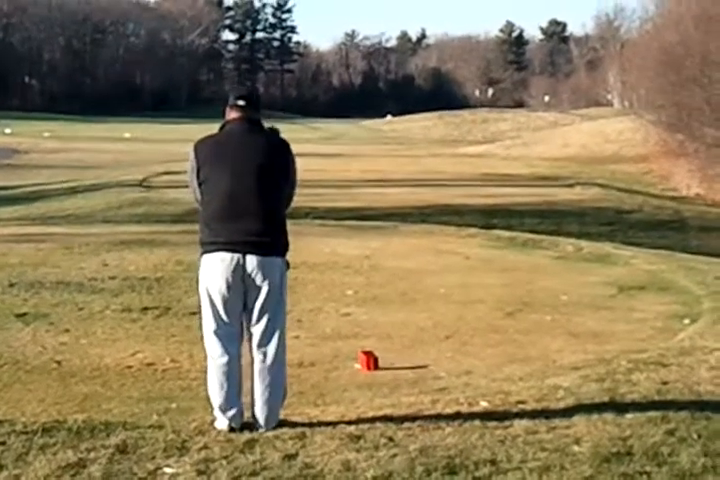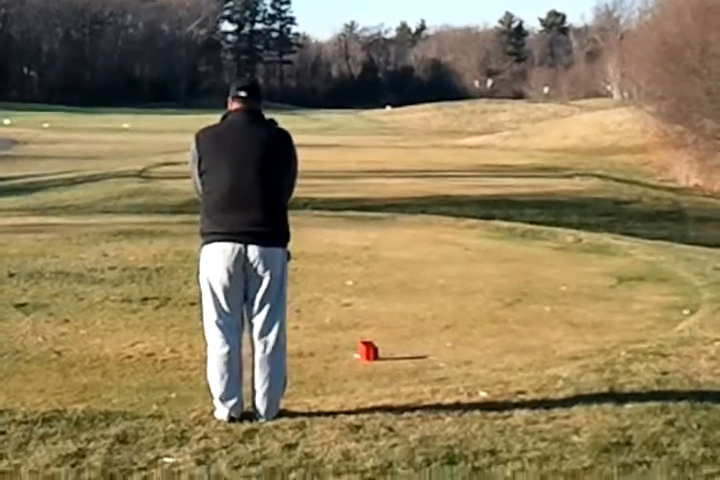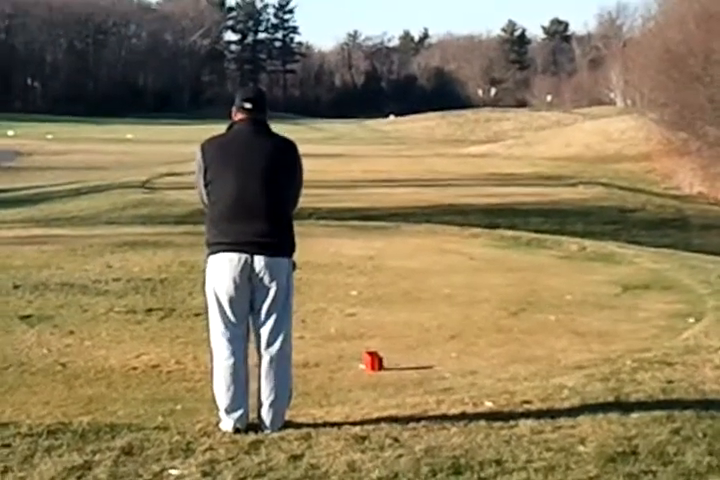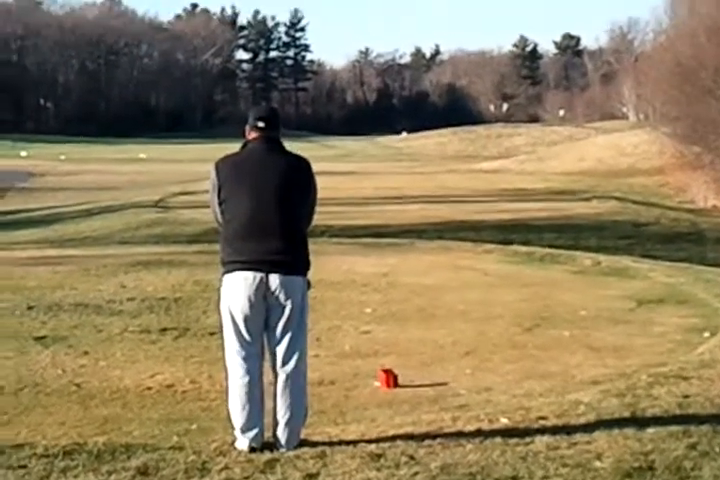
dt=0.2s
person 1, frame 1
left shoulder: (203, 149)
right shoulder: (278, 148)
left elbow: (200, 198)
right elbow: (285, 199)
left hip: (218, 254)
right hip: (267, 254)
left knee: (221, 340)
right knee: (267, 341)
left ankle: (227, 417)
right ankle: (266, 417)
person 1, frame 2
left shoulder: (205, 139)
right shoulder: (280, 139)
left elbow: (201, 188)
right elbow: (286, 191)
left hip: (219, 244)
right hip: (268, 245)
left knee: (222, 330)
right knee: (268, 331)
left ankle: (227, 407)
right ankle: (266, 407)
person 1, frame 3
left shoulder: (210, 149)
right shoulder: (285, 149)
left elbow: (206, 199)
right elbow: (291, 201)
left hip: (225, 254)
right hip: (274, 255)
left knee: (227, 341)
right knee: (274, 341)
left ankle: (233, 418)
right ankle: (272, 418)
person 1, frame 4
left shoulder: (224, 168)
right shoulder: (299, 167)
left elbow: (220, 218)
right elbow: (306, 218)
left hip: (240, 273)
right hip: (289, 273)
left knee: (243, 359)
right knee: (289, 359)
left ankle: (248, 437)
right ankle: (287, 437)
